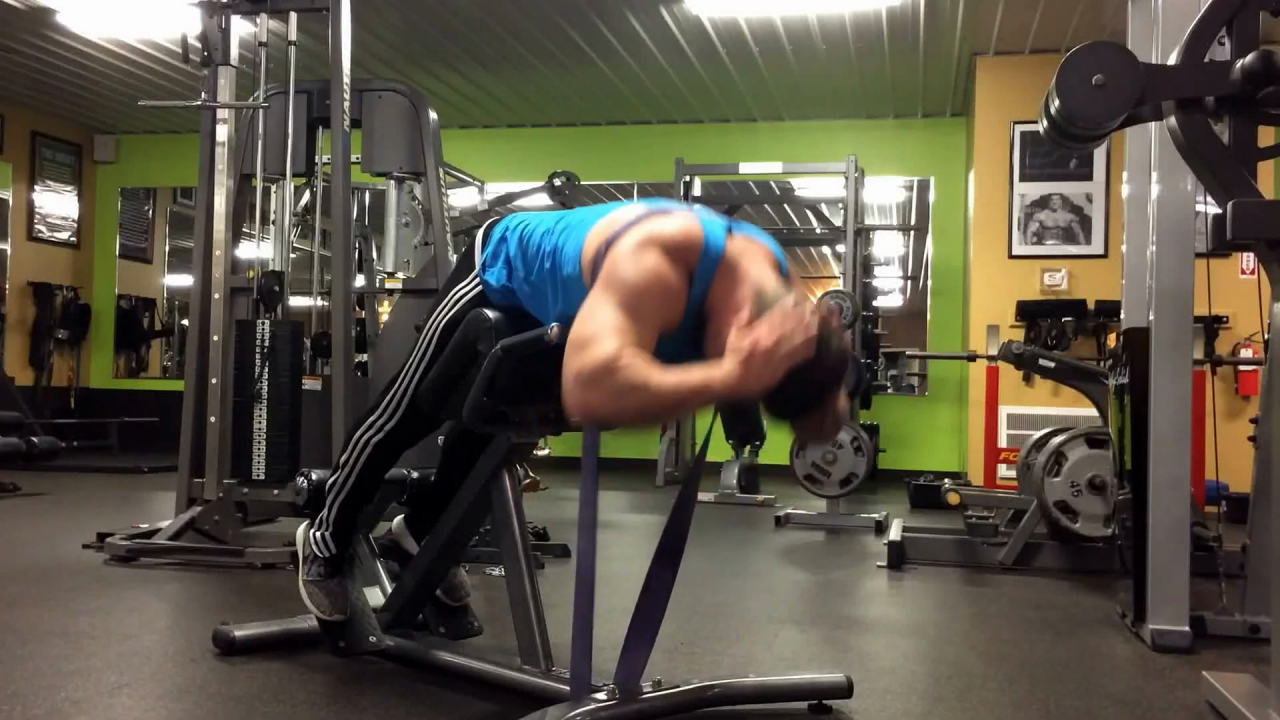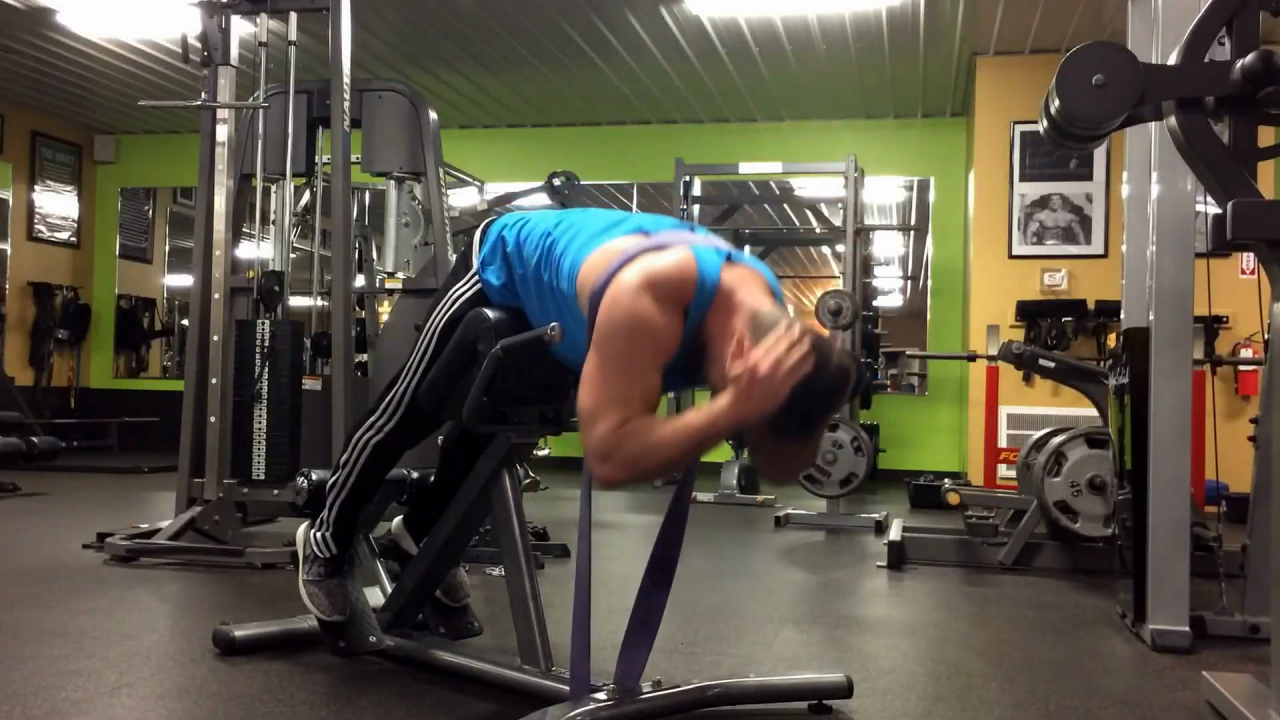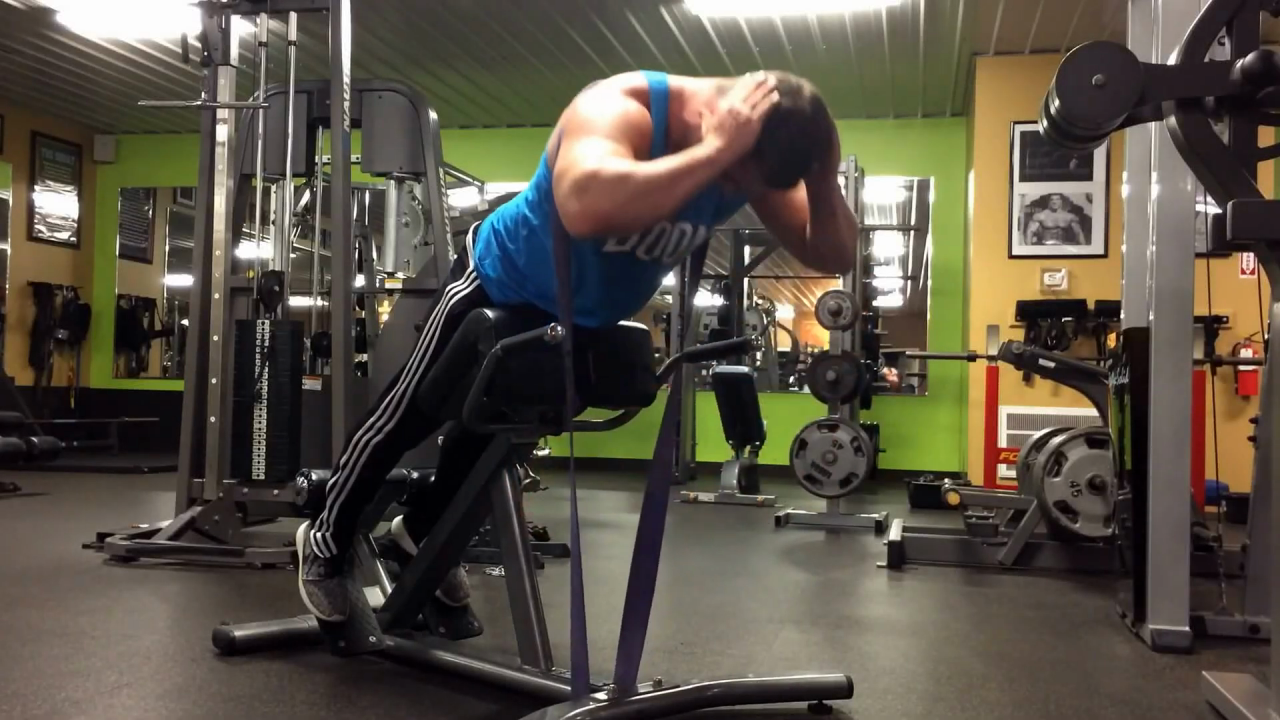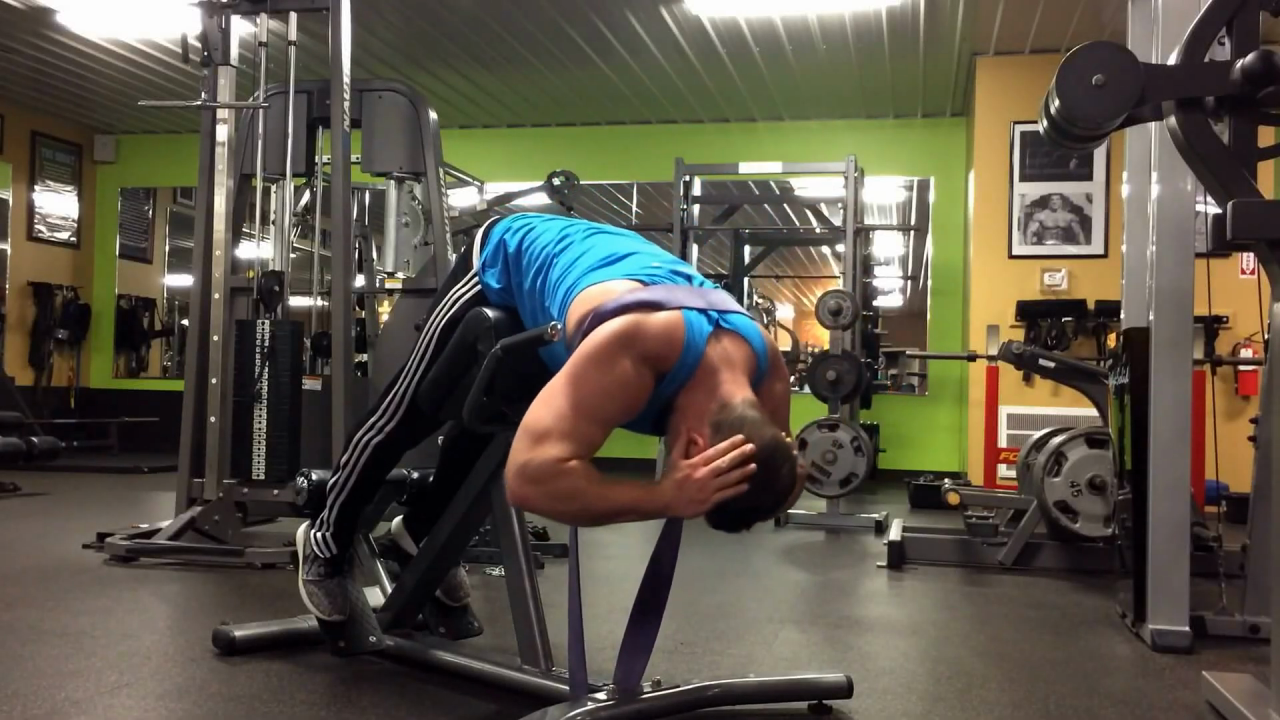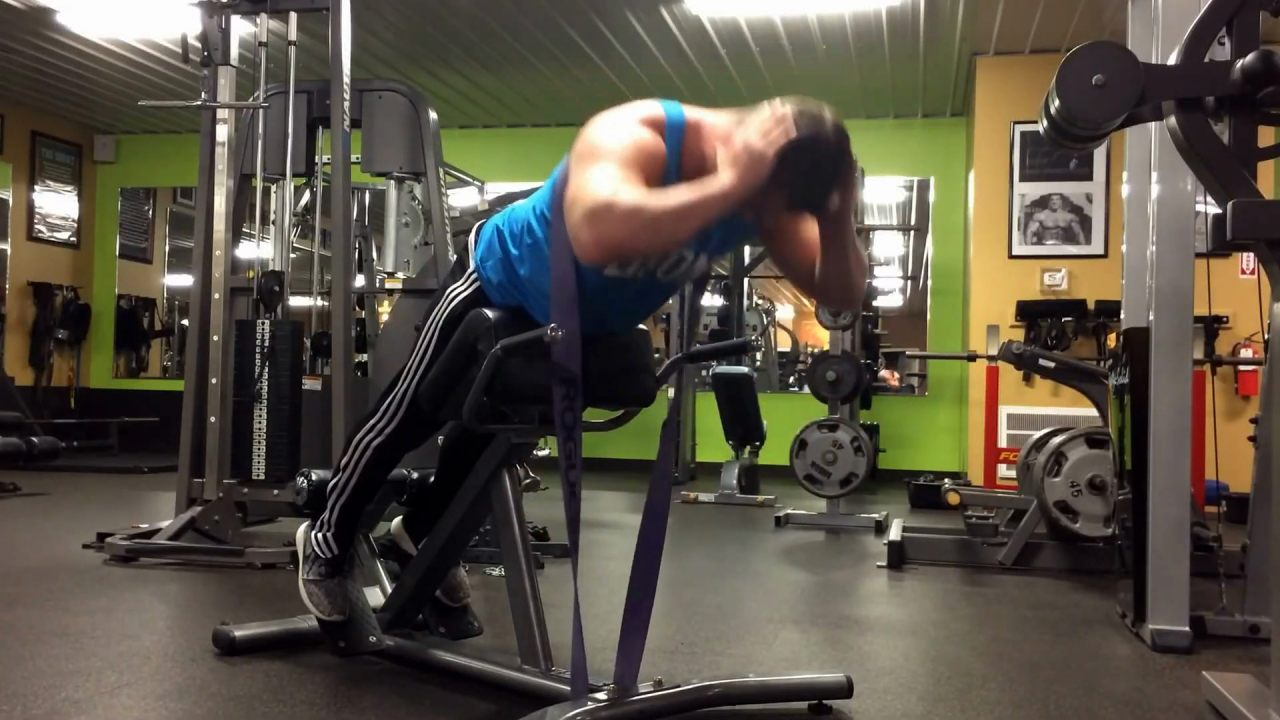
dt=1s
person 1, frame 1
left shoulder: (779, 289)
right shoulder: (656, 259)
left elbow: (818, 426)
right elbow: (587, 392)
right wrist: (729, 376)
left hip: (560, 320)
right hip: (506, 280)
right knee: (406, 419)
left ankle: (421, 532)
right ankle: (326, 543)
person 1, frame 2
left shoulder: (771, 315)
right shoulder: (651, 297)
left elbow: (785, 464)
right elbow: (610, 454)
left wrist: (802, 426)
right wrist: (732, 403)
left hip: (563, 288)
right hip: (506, 267)
right knee: (408, 418)
left ankle: (421, 530)
right ankle: (326, 544)
person 1, frame 3
left shoulder: (749, 160)
right shoulder: (619, 109)
left elbow: (834, 258)
right elbow: (587, 206)
left wrist: (823, 181)
right wrist: (713, 151)
right hip: (501, 284)
right knee: (406, 421)
left ankle: (424, 533)
right ankle: (326, 544)
person 1, frame 4
left shoulder: (764, 375)
right shoulder: (633, 344)
left elbow: (770, 472)
right elbow: (528, 477)
left wrist: (781, 489)
right wrist: (668, 498)
right hip: (506, 269)
right knee: (409, 418)
left ankle: (423, 530)
right ankle: (326, 544)
person 1, frame 5
left shoulder: (760, 191)
right shoulder: (635, 139)
left elbow: (838, 292)
right elbow: (597, 234)
left wrist: (840, 221)
right wrist: (728, 184)
left hip: (573, 327)
right hip: (501, 279)
right knee: (408, 418)
left ankle: (426, 531)
right ankle: (326, 545)
